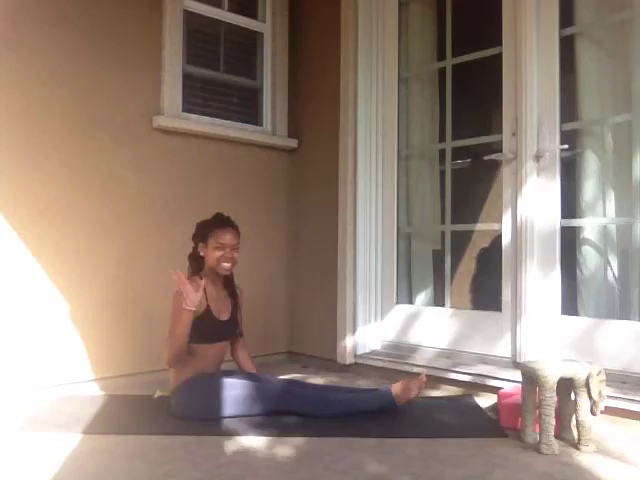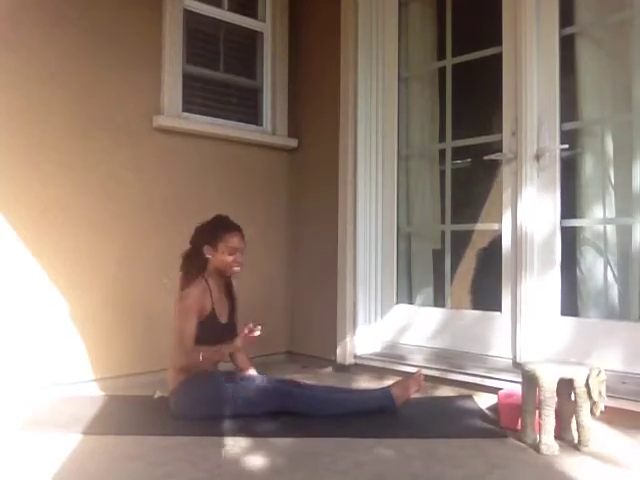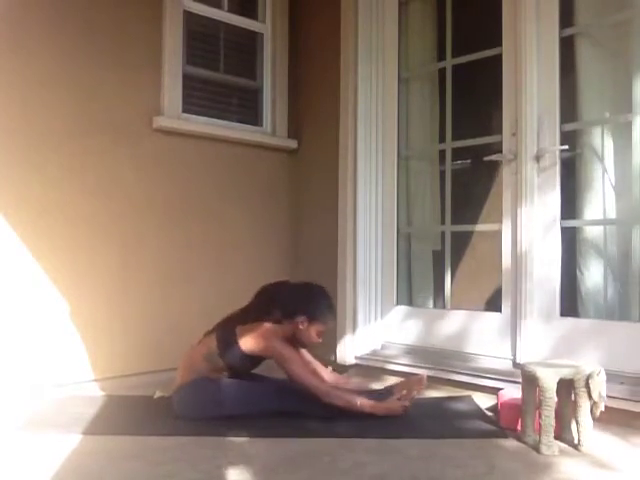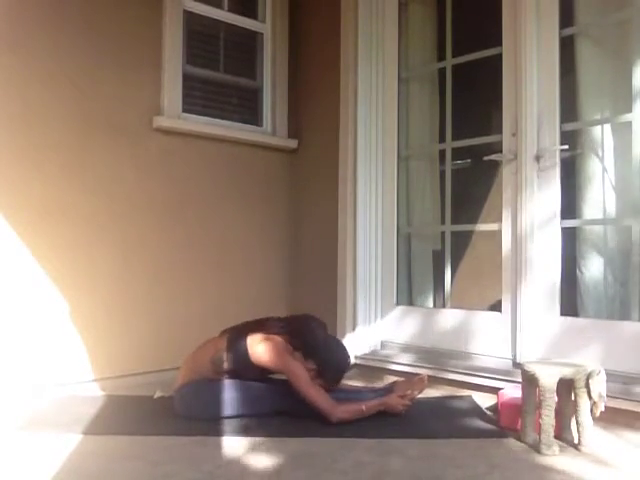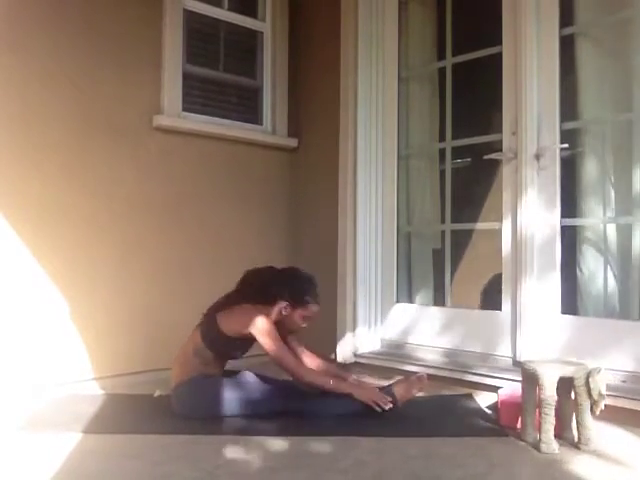
dt=1s
person 1, frame 1
left shoulder: (233, 293)
right shoulder: (190, 290)
right elbow: (171, 358)
left wrist: (260, 383)
right wrist: (189, 309)
left hip: (215, 381)
right hip: (191, 392)
left knee: (288, 387)
right knee: (284, 395)
left ankle: (385, 395)
right ankle: (388, 397)
person 1, frame 2
left shoulder: (227, 292)
right shoulder: (196, 293)
left elbow: (236, 349)
right elbow: (181, 360)
left wrist: (258, 379)
right wrist: (230, 348)
left hip: (208, 382)
right hip: (190, 394)
left knee: (284, 386)
right knee: (282, 395)
left ankle: (384, 396)
right ankle: (386, 398)
person 1, frame 3
left shoulder: (280, 330)
right shoulder: (271, 338)
left elbow: (323, 375)
right elbow: (324, 393)
left wrist: (372, 392)
right wrist: (377, 406)
left hip: (213, 383)
right hip: (194, 394)
left knee: (291, 390)
right knee: (285, 398)
left ankle: (386, 395)
person 1, frame 4
left shoulder: (294, 343)
right shoulder: (284, 356)
left elbow: (327, 389)
right elbow: (334, 412)
left wrist: (379, 392)
right wrist: (383, 403)
left hip: (212, 383)
right hip: (194, 393)
left knee: (298, 393)
right knee: (286, 399)
person 1, frame 5
left shoulder: (264, 314)
right shoulder: (256, 319)
left elbow: (303, 355)
right elbow: (300, 373)
left wrist: (352, 380)
right wrist: (353, 389)
left hip: (208, 383)
right hip: (193, 393)
left knee: (291, 391)
right knee: (288, 398)
left ankle: (384, 395)
right ankle: (387, 398)
